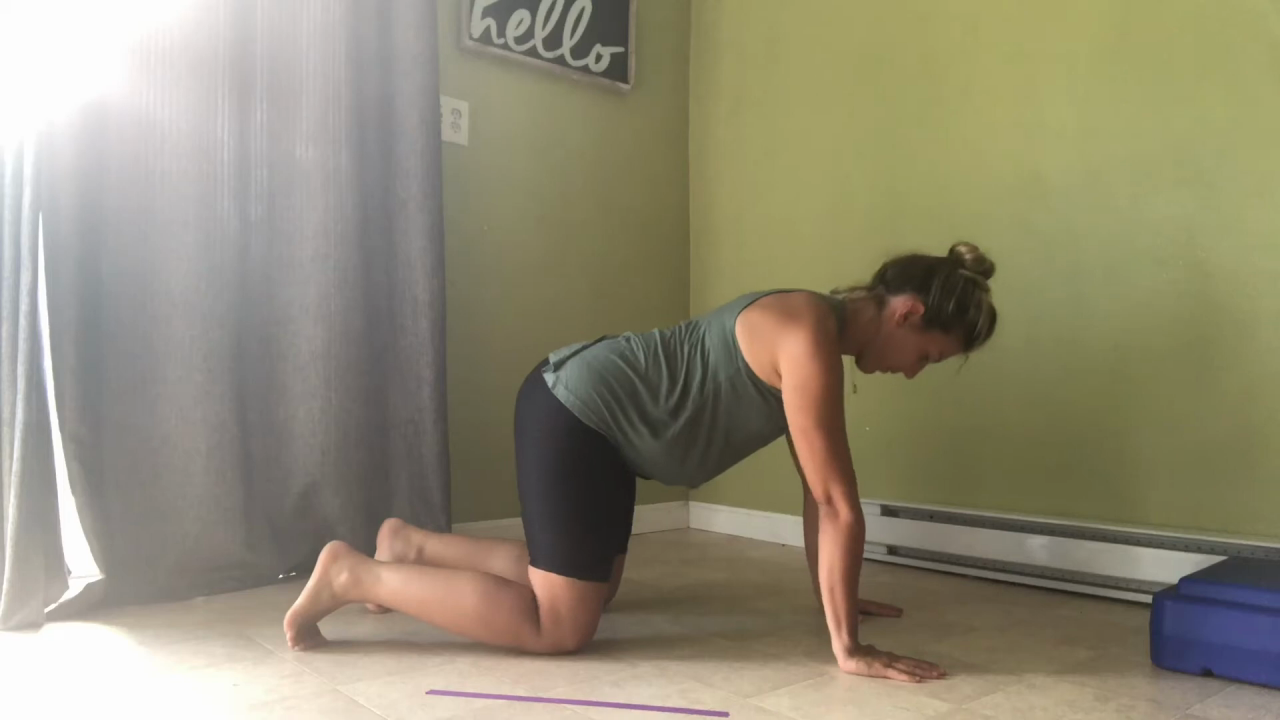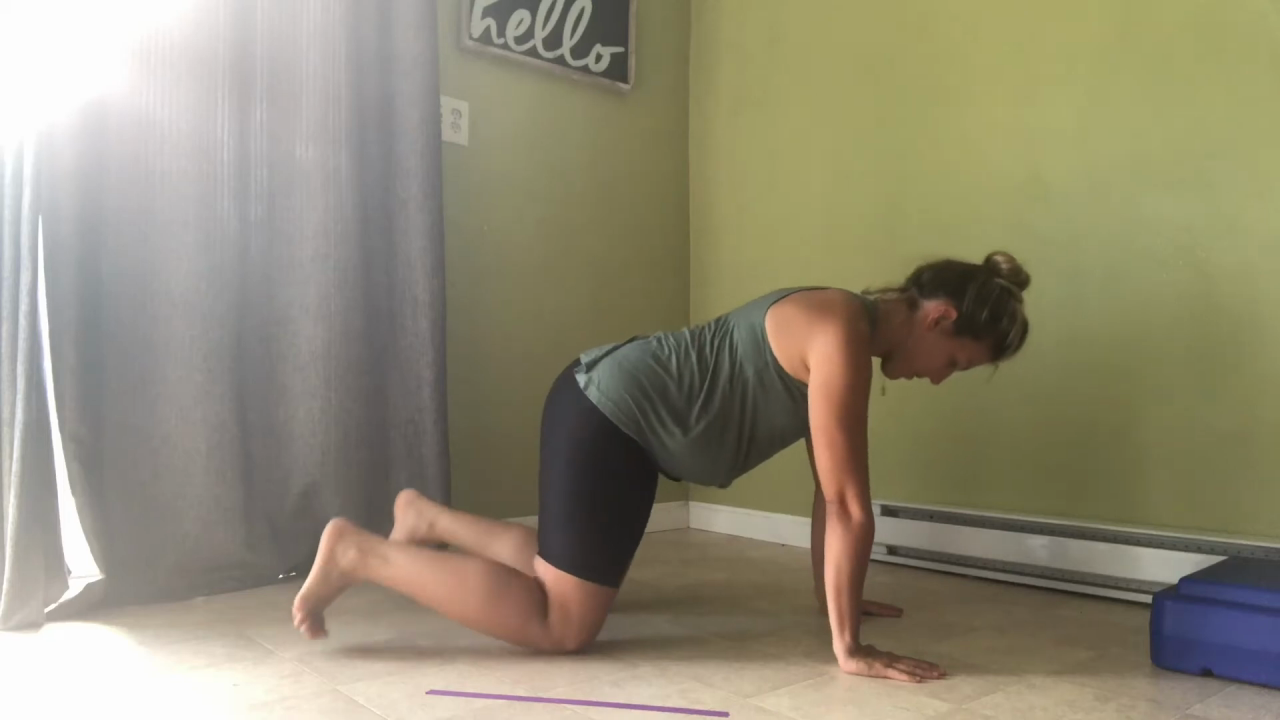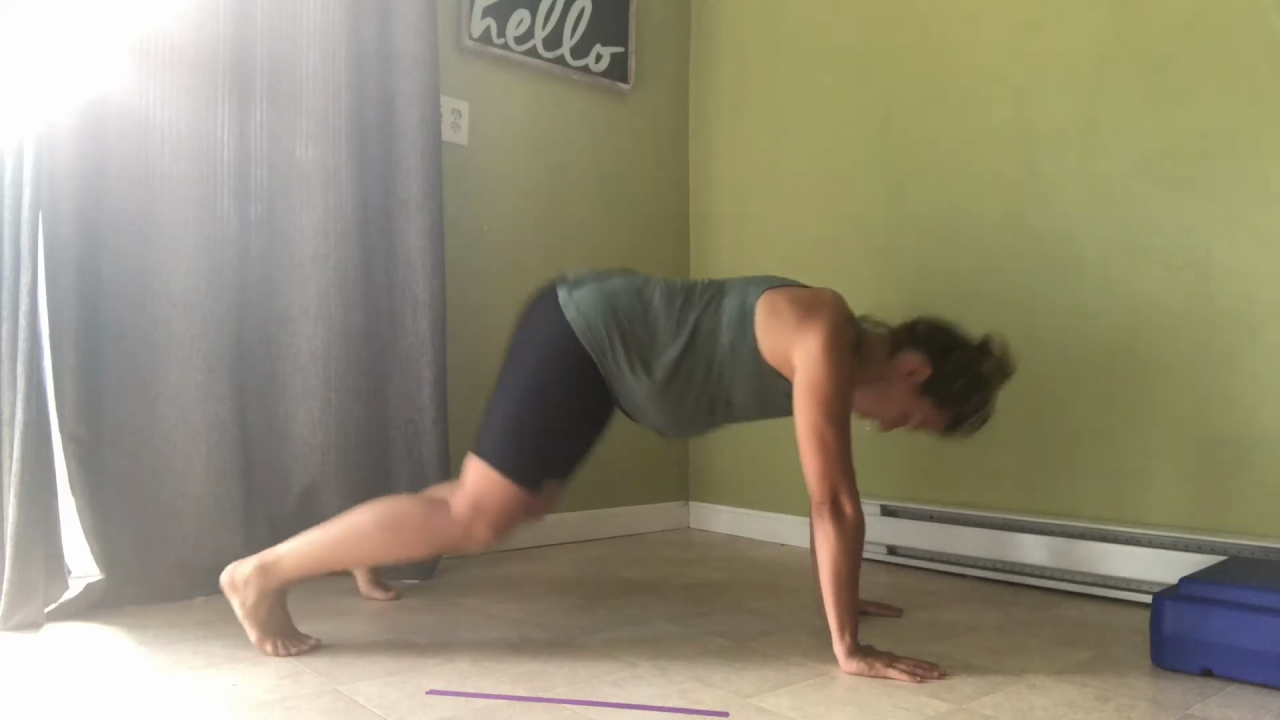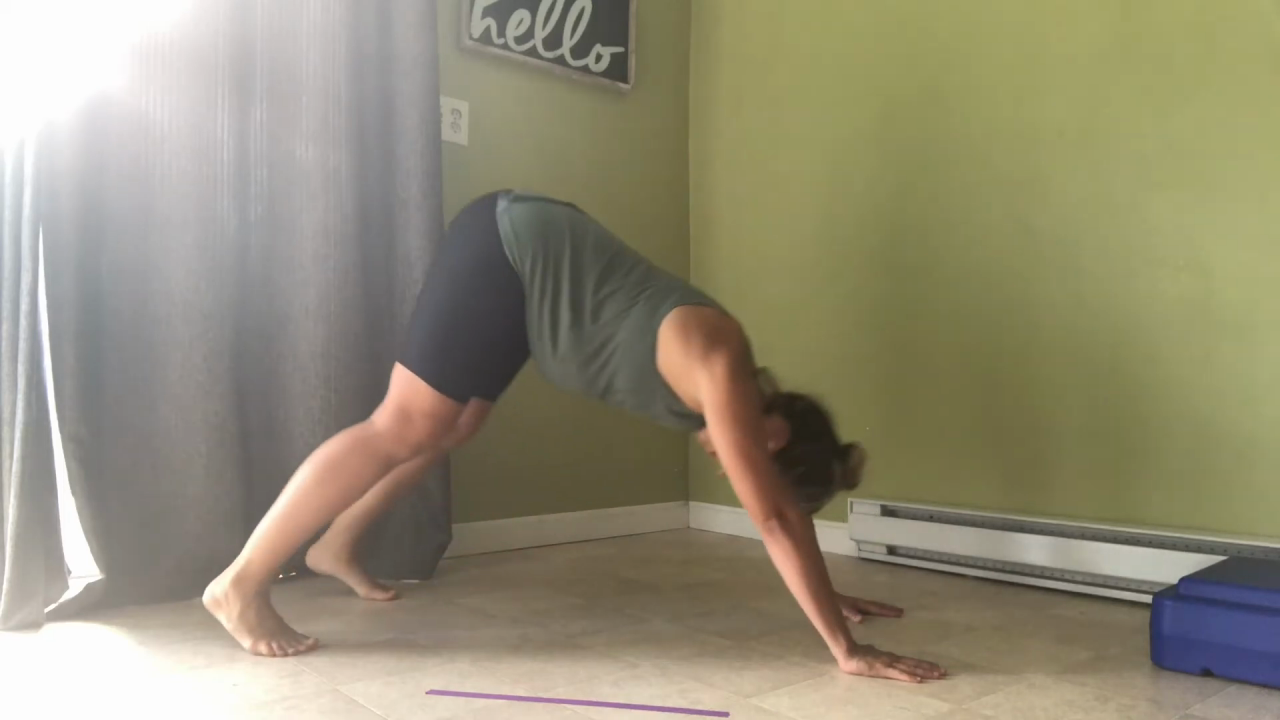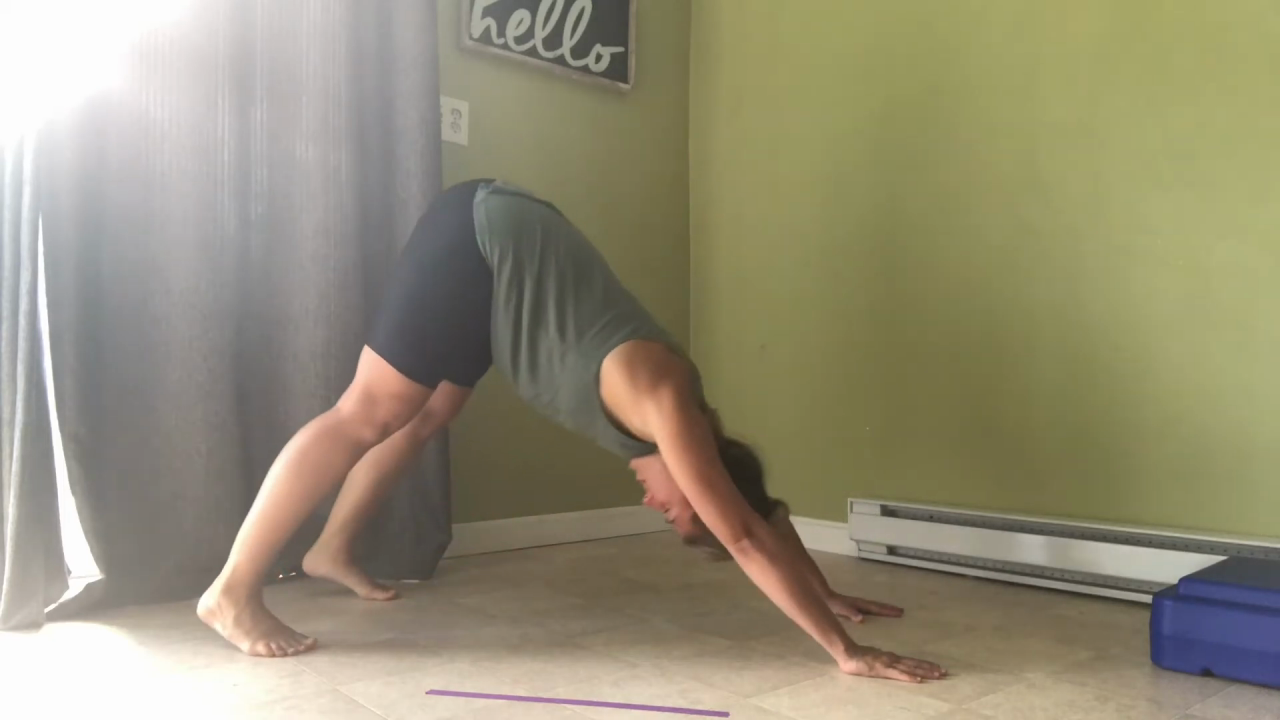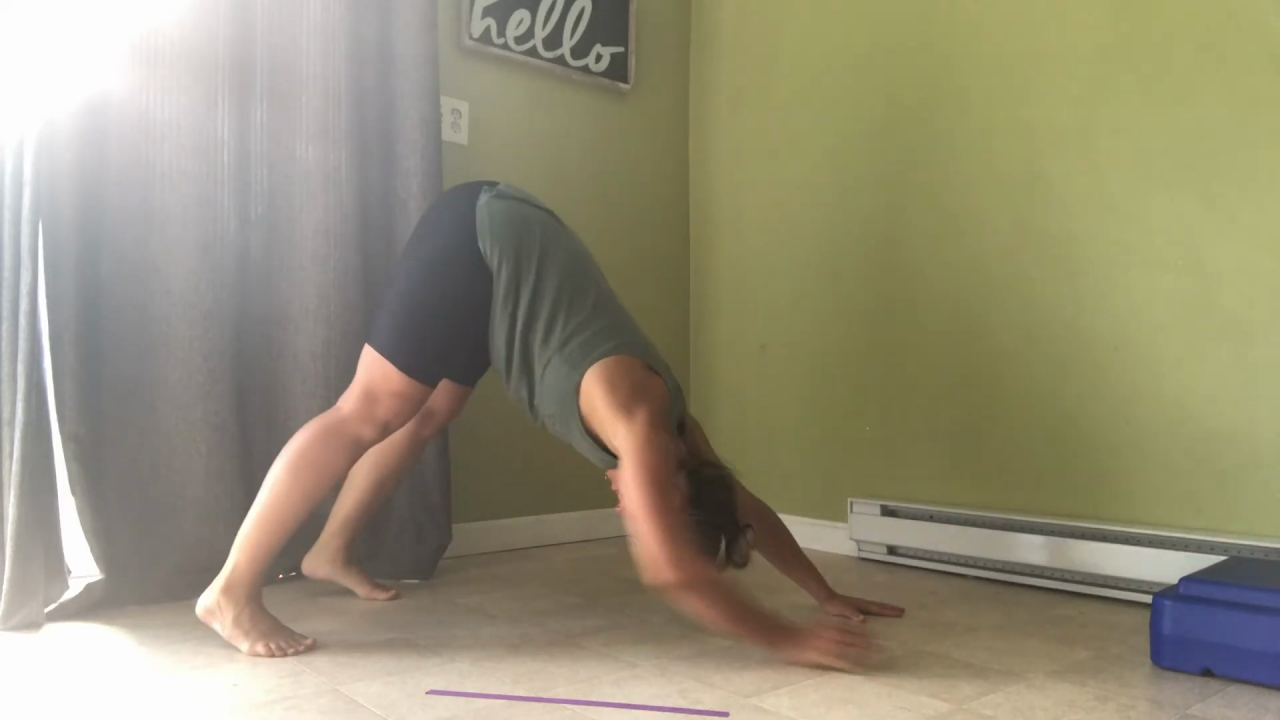
dt=0.5s
person 1, frame 1
left shoulder: (817, 332)
right shoulder: (811, 335)
left elbow: (817, 491)
right elbow: (836, 504)
left wrist: (831, 593)
right wrist: (848, 647)
left hip: (593, 418)
right hip: (575, 412)
left knee: (587, 584)
right knee: (558, 626)
left ankle: (410, 546)
right ankle: (352, 574)
person 1, frame 2
left shoulder: (841, 331)
right shoulder: (843, 332)
left elbow: (828, 493)
right elbow: (846, 503)
left wrist: (841, 598)
right wrist: (848, 646)
left hip: (615, 414)
right hip: (608, 414)
left knee: (570, 574)
right knee: (561, 626)
left ankle: (428, 518)
right ankle: (359, 554)
person 1, frame 3
left shoulder: (836, 357)
right shoulder: (827, 340)
left elbow: (827, 501)
right elbow: (834, 507)
left wrist: (841, 599)
right wrist: (847, 646)
left hip: (595, 336)
right hip: (582, 330)
left knee: (517, 502)
right knee: (474, 517)
left ankle: (356, 547)
right ankle: (260, 576)
person 1, frame 4
left shoulder: (735, 389)
right shoulder: (719, 370)
left elbow: (779, 506)
right elbow: (773, 518)
left wrist: (830, 597)
right wrist: (846, 649)
left hip: (526, 254)
right hip: (506, 248)
left knee: (449, 428)
right knee: (402, 429)
left ankle: (336, 546)
right ankle: (240, 585)
person 1, frame 5
left shoulder: (678, 413)
right shoulder: (659, 402)
left elbow: (759, 514)
right elbow: (744, 536)
left wrist: (828, 596)
right wrist: (843, 649)
left hip: (500, 246)
right hip: (478, 238)
left knee: (425, 414)
right knee: (367, 416)
left ankle: (332, 550)
right ankle: (232, 593)
person 1, frame 6
left shoulder: (670, 428)
right shoulder: (642, 422)
left elbow: (746, 506)
right elbow: (672, 569)
left wrist: (829, 597)
right wrist: (788, 637)
left hip: (495, 245)
right hip: (478, 240)
left knee: (429, 415)
right knee: (366, 415)
left ankle: (331, 552)
right ankle: (232, 592)
